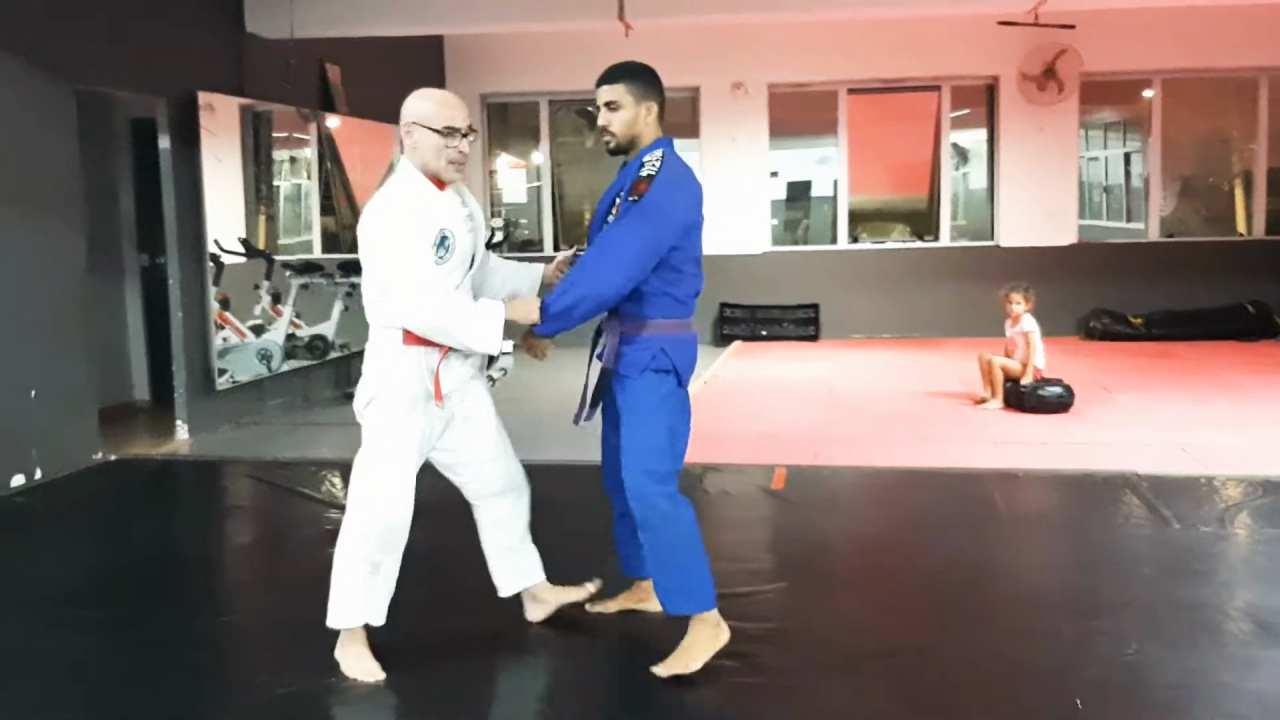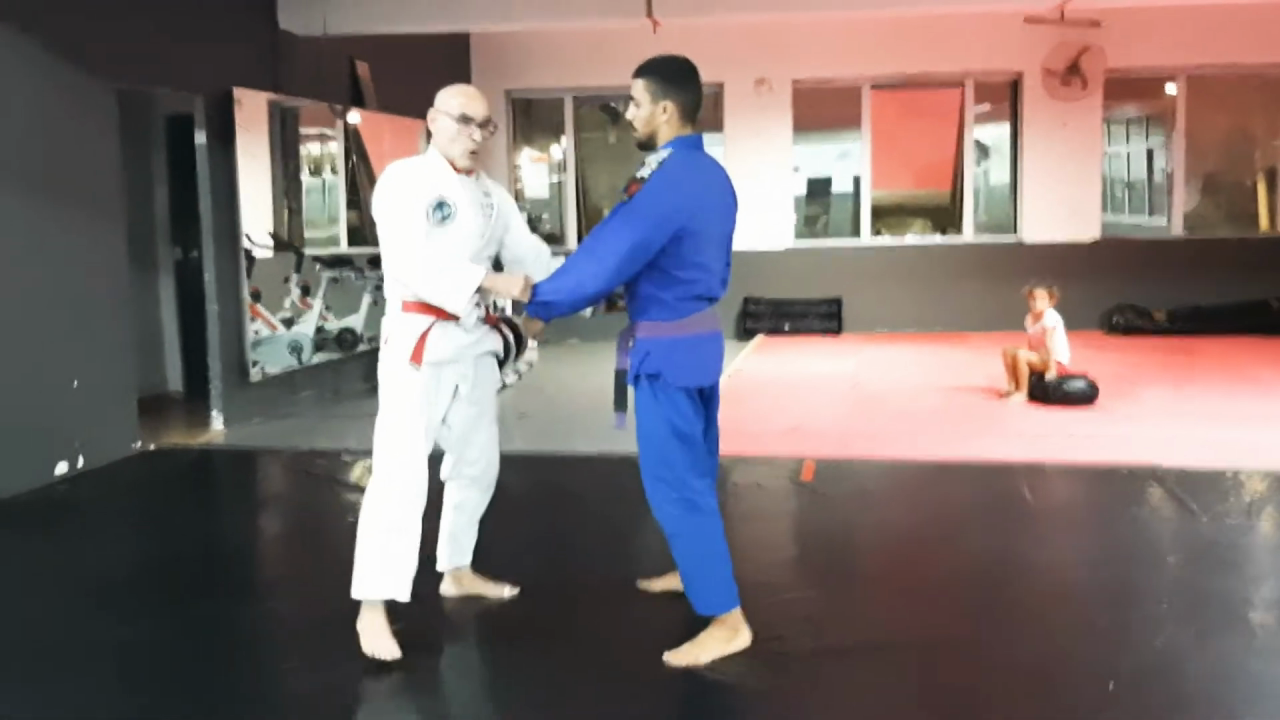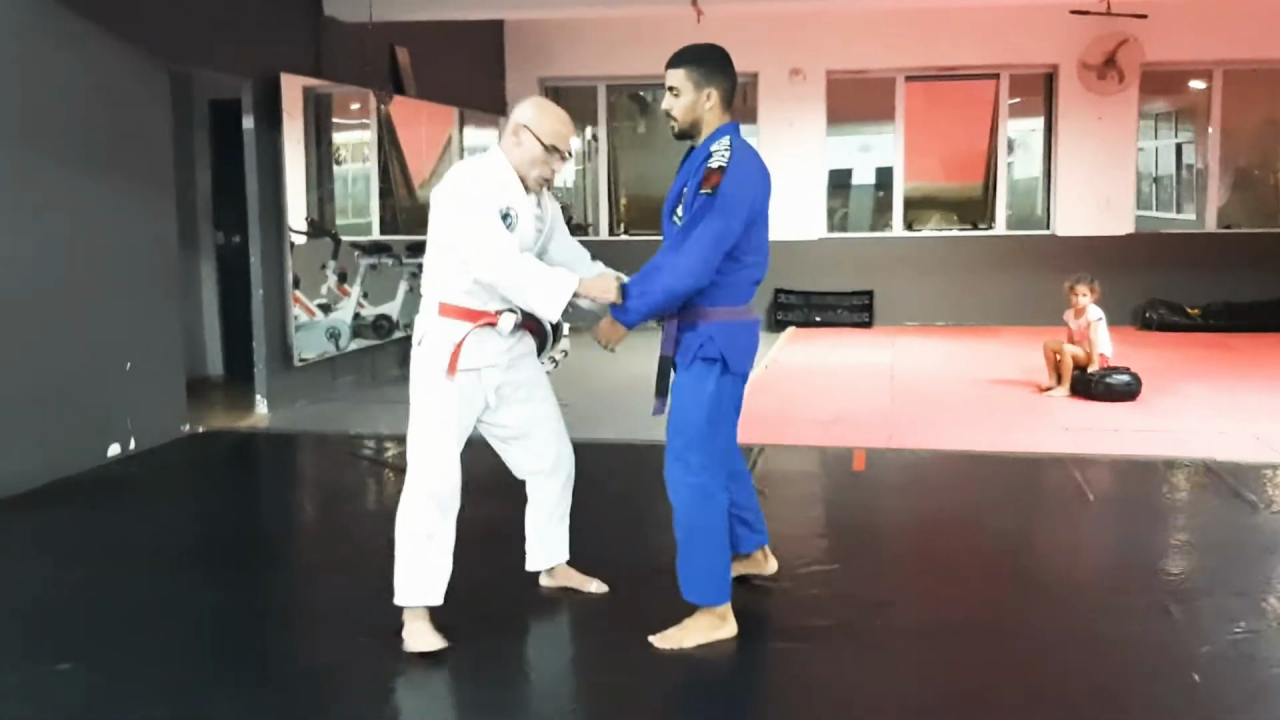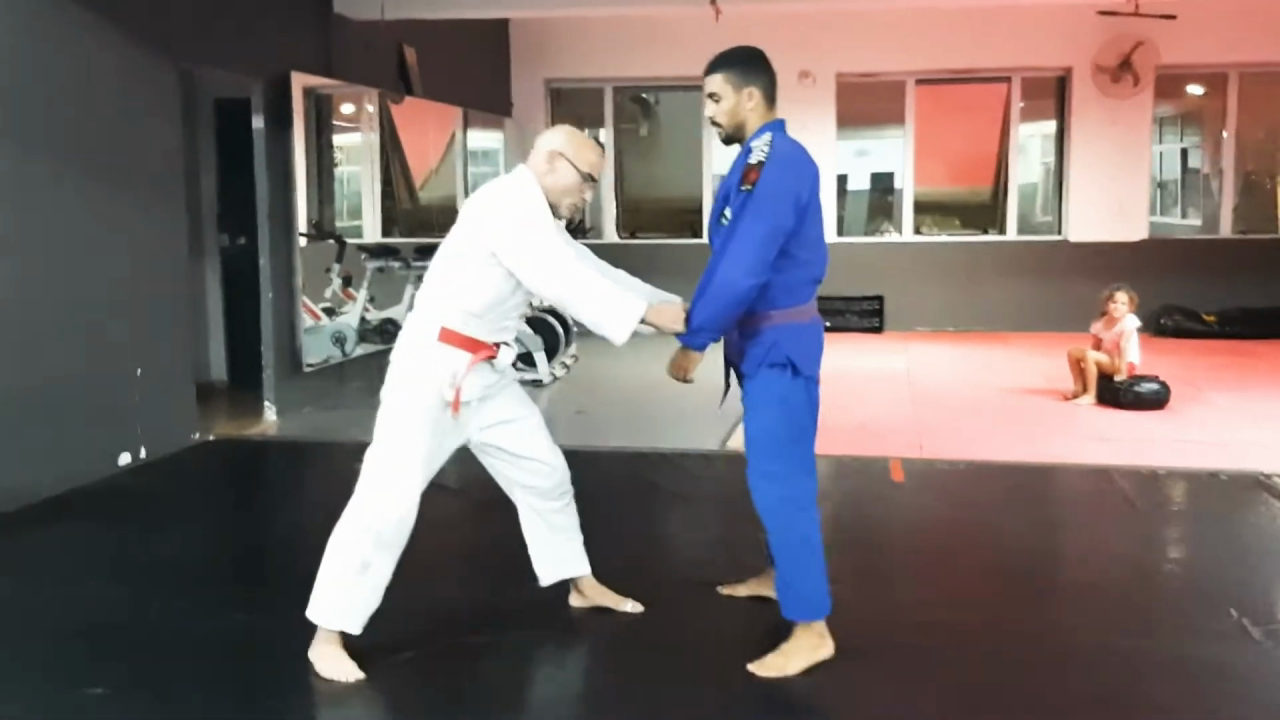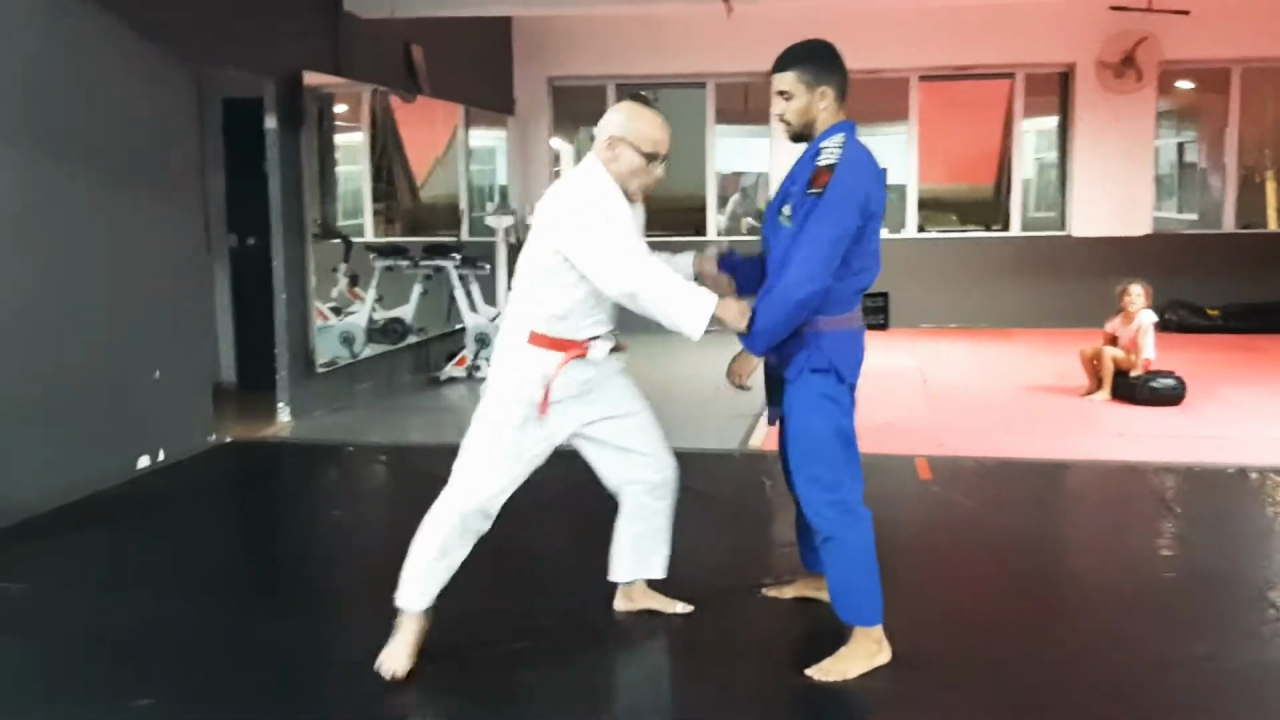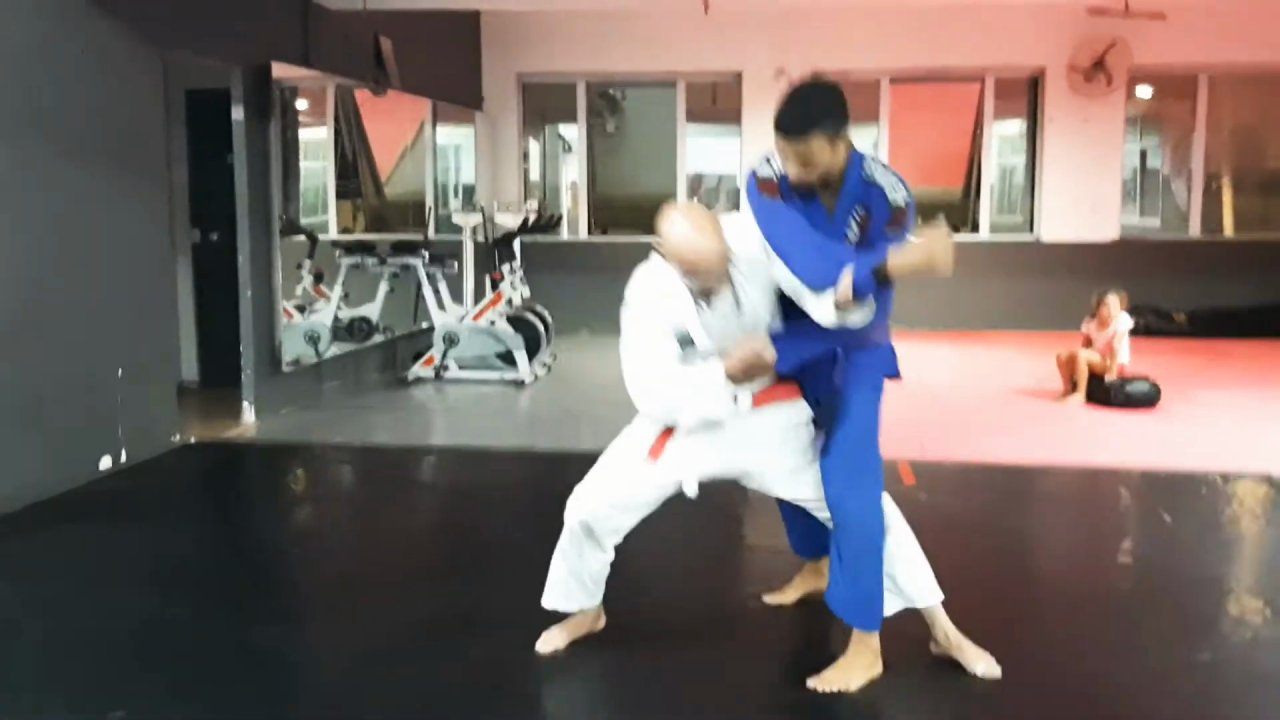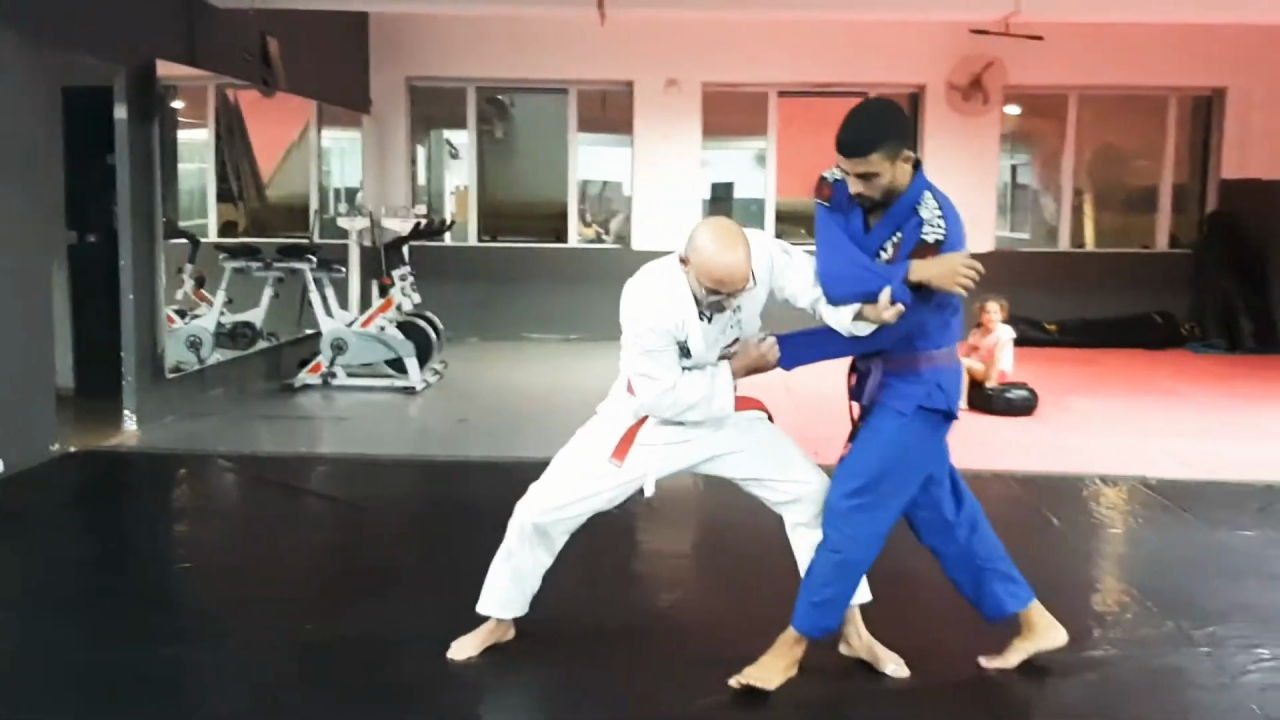
dt=0.7s
person 1, frame 1
left shoulder: (663, 181)
right shoulder: (636, 175)
left elbow: (612, 273)
right elbow: (604, 260)
left wrist: (544, 323)
right wrist: (571, 275)
left hip: (655, 350)
right hip: (625, 346)
left knee: (650, 485)
right knee: (623, 476)
left ankle: (704, 618)
right ankle: (646, 585)
person 1, frame 2
left shoulder: (661, 181)
right shoulder: (712, 174)
left elbow: (601, 262)
left wrist: (539, 304)
right wrist: (630, 289)
left hip: (667, 348)
right hip: (698, 338)
left knee: (676, 485)
right knee: (692, 470)
left ankle: (726, 620)
right ankle: (694, 571)
person 1, frame 3
left shoulder: (729, 165)
right shoulder: (705, 158)
left elbow: (690, 265)
right elbow: (680, 253)
left wrist: (623, 314)
right wrist: (626, 293)
left hip: (713, 335)
right hip: (702, 331)
left knee: (692, 469)
right knee: (715, 454)
left ankle: (713, 611)
right ankle: (754, 552)
person 1, frame 4
left shoulder: (773, 161)
right shoulder: (767, 158)
left elbow: (742, 269)
left wrist: (693, 340)
right wrist: (703, 329)
left hip: (779, 340)
right hip: (766, 336)
left knee: (782, 480)
right knee: (769, 470)
left ankle: (811, 629)
right ankle: (781, 574)
person 1, frame 5
left shoulder: (842, 167)
right shoulder: (827, 160)
left elbow: (809, 274)
left wrist: (754, 345)
right wrist: (730, 267)
left hip: (819, 346)
right hip: (803, 342)
left knee: (829, 483)
right knee: (805, 471)
left ankle: (868, 635)
right ankle: (821, 575)
person 1, frame 6
left shoulder: (887, 198)
right shoulder: (766, 183)
right elbow: (813, 266)
left wrist: (771, 355)
right wrist: (885, 265)
left hip: (854, 356)
right hip: (795, 347)
left knee: (849, 488)
left ankle: (865, 644)
right ankle: (816, 567)
person 1, frame 7
left shoulder: (935, 228)
right shoulder: (835, 192)
left elbow: (877, 329)
right elbow: (838, 285)
left wrist: (779, 352)
right wrist: (909, 277)
left hip: (916, 386)
right hip: (882, 378)
left knee: (853, 508)
right knee: (941, 510)
left ankle: (792, 645)
right ankle: (1035, 621)
person 2, frame 1
left shoulder: (459, 200)
right shoulder: (391, 211)
right elbow: (422, 311)
left wrist: (541, 275)
right wrist: (507, 314)
left hip: (456, 370)
right hip: (403, 374)
left knee: (500, 481)
right knee: (383, 506)
left ankle: (533, 592)
right ankle: (351, 634)
person 2, frame 2
left shoulder: (494, 196)
right shoulder: (404, 179)
left elbow: (533, 260)
right elbow: (413, 263)
right wrist: (488, 281)
left hip: (472, 344)
right hip: (416, 344)
left knee: (475, 465)
right knee: (401, 473)
left ankle: (457, 571)
right ankle: (372, 609)
person 2, frame 3
left shoulder: (539, 203)
right shoulder: (467, 184)
left elbow: (574, 261)
right elbow: (495, 264)
right wrist: (579, 289)
left hip: (509, 348)
right hip: (451, 349)
left knee: (551, 458)
right knee: (434, 477)
left ankle: (552, 566)
right ankle: (417, 612)
person 2, frame 4
left shoulder: (535, 218)
right shoulder: (505, 203)
left elbow: (588, 272)
right elbow: (562, 283)
left wrist: (674, 304)
right wrist: (649, 313)
left hip: (486, 371)
right hip: (433, 366)
left knee: (544, 472)
right knee: (389, 496)
left ankle: (581, 584)
right ankle: (328, 634)
person 2, frame 5
left shoulder: (611, 202)
right shoulder: (577, 199)
left elbow: (639, 270)
right elbow: (627, 281)
left wrist: (695, 268)
right wrist: (714, 306)
left hip: (592, 367)
right hip: (533, 368)
left knee: (652, 471)
right knee: (476, 490)
left ankle: (632, 587)
right ankle: (412, 616)
person 2, frame 6
left shoulder: (750, 242)
right shoulder: (648, 297)
left elbow: (823, 302)
right elbow: (656, 397)
left wrist: (846, 299)
right wrist: (728, 370)
left hip: (768, 412)
right hip: (686, 418)
right knee: (594, 508)
left ankle: (941, 629)
right ankle: (584, 612)
person 2, frame 7
left shoulder: (762, 254)
right shoulder: (648, 297)
left elbow: (822, 289)
right elbow: (660, 397)
left wrist: (871, 309)
right wrist: (735, 370)
left hip: (723, 412)
right hip: (645, 417)
left knee: (810, 494)
right knee: (545, 508)
left ankle: (854, 633)
right ankle: (498, 622)
